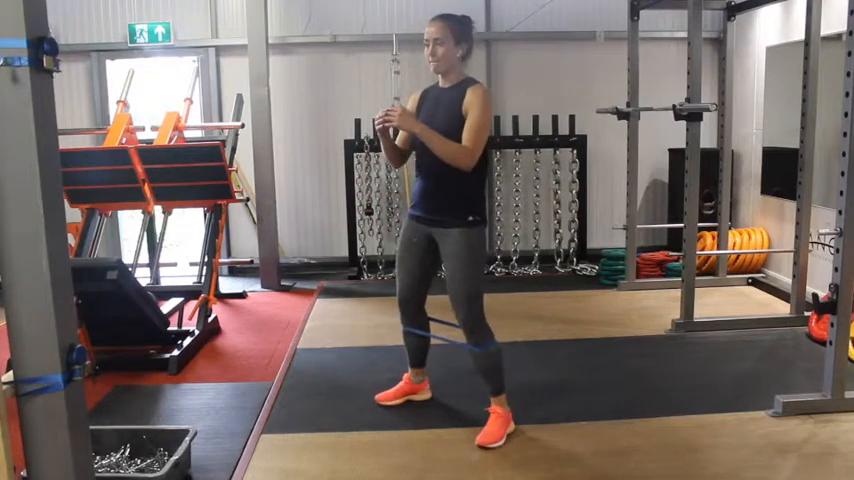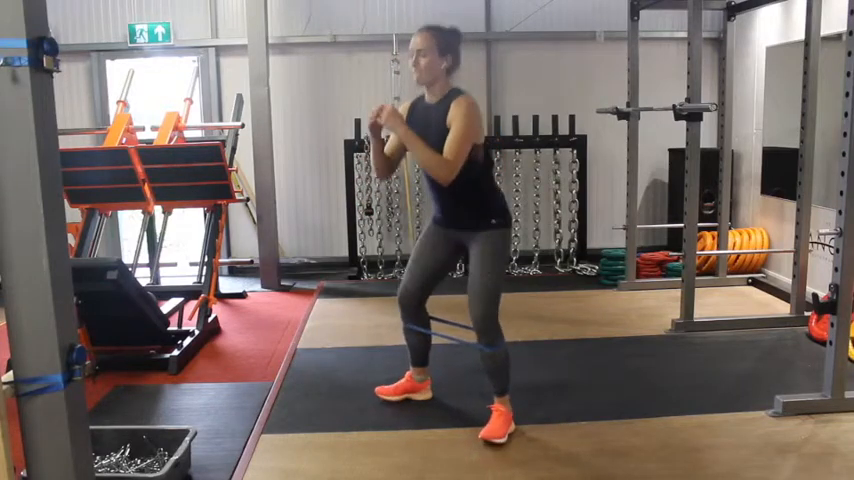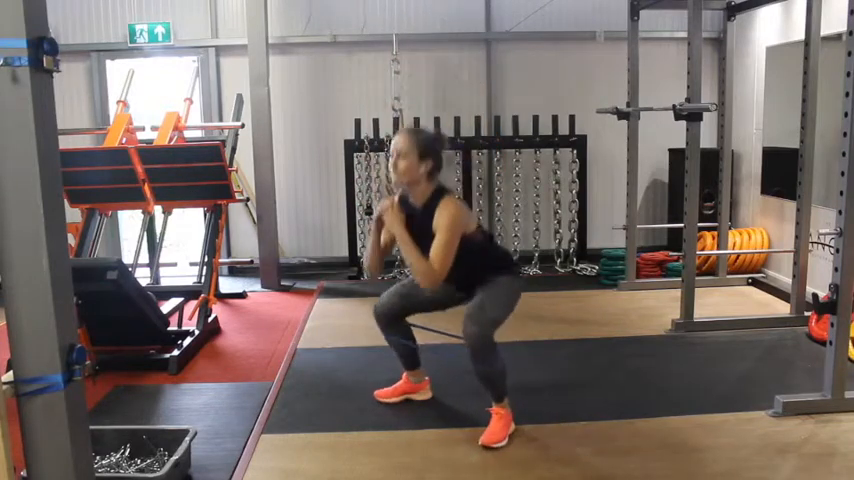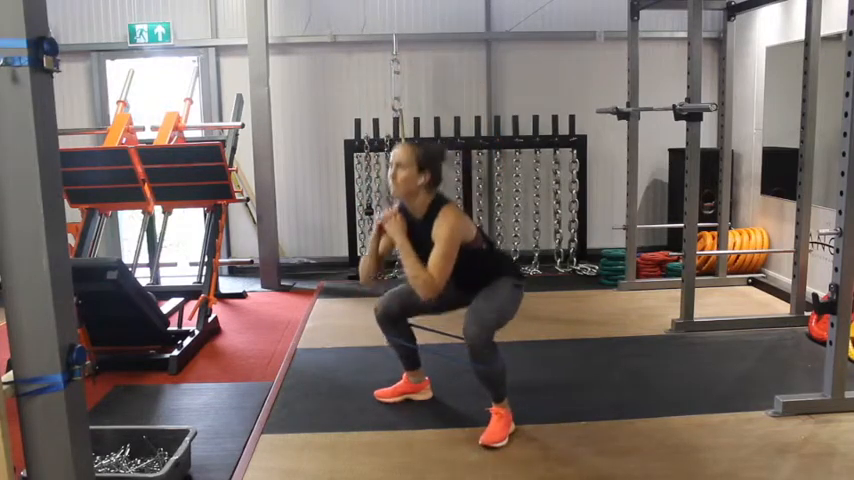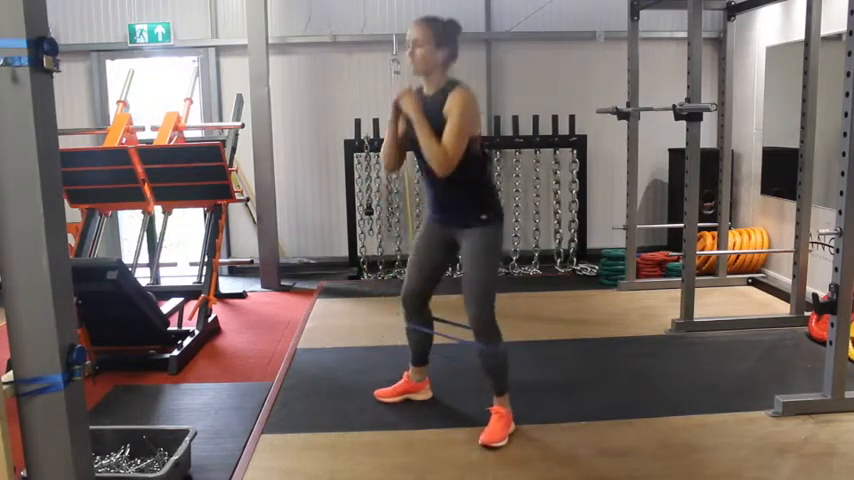
dt=0.4s
person 1, frame 1
left shoulder: (476, 95)
right shoulder: (421, 97)
left elbow: (466, 158)
right elbow: (398, 160)
left wrist: (415, 126)
right wrist: (385, 134)
left hip: (461, 223)
right hip: (419, 219)
left knee: (469, 315)
right knee: (408, 300)
left ankle: (501, 410)
right ankle: (416, 381)
person 1, frame 2
left shoulder: (462, 107)
right shoulder: (411, 110)
left elbow: (445, 172)
right elbow: (382, 173)
left wrist: (403, 131)
right wrist: (378, 134)
left hip: (487, 225)
right hip: (446, 224)
left knee: (482, 316)
right knee: (409, 295)
left ankle: (502, 408)
right ankle: (418, 380)
person 1, frame 3
left shoulder: (448, 209)
right shoulder: (399, 205)
left elbow: (431, 282)
right elbow: (373, 269)
left wrist: (399, 230)
right wrist: (378, 229)
left hip: (498, 278)
right hip: (457, 279)
left knee: (475, 331)
right knee: (385, 310)
left ankle: (501, 409)
right ankle: (416, 380)
person 1, frame 4
left shoulder: (447, 217)
right shoulder: (401, 211)
left elbow: (429, 291)
right elbow: (368, 277)
left wrist: (399, 237)
right wrist: (378, 233)
left hip: (500, 281)
right hip: (459, 282)
left knee: (475, 332)
right knee: (386, 310)
left ankle: (502, 411)
right ankle: (415, 379)
person 1, frame 5
left shoulder: (459, 97)
right shoulder: (414, 98)
left elbow: (443, 164)
right elbow: (391, 165)
left wrist: (416, 116)
right wrist: (395, 118)
left hip: (478, 219)
right hip: (438, 217)
left knee: (479, 314)
right knee: (411, 297)
left ankle: (502, 410)
right ankle: (417, 380)
